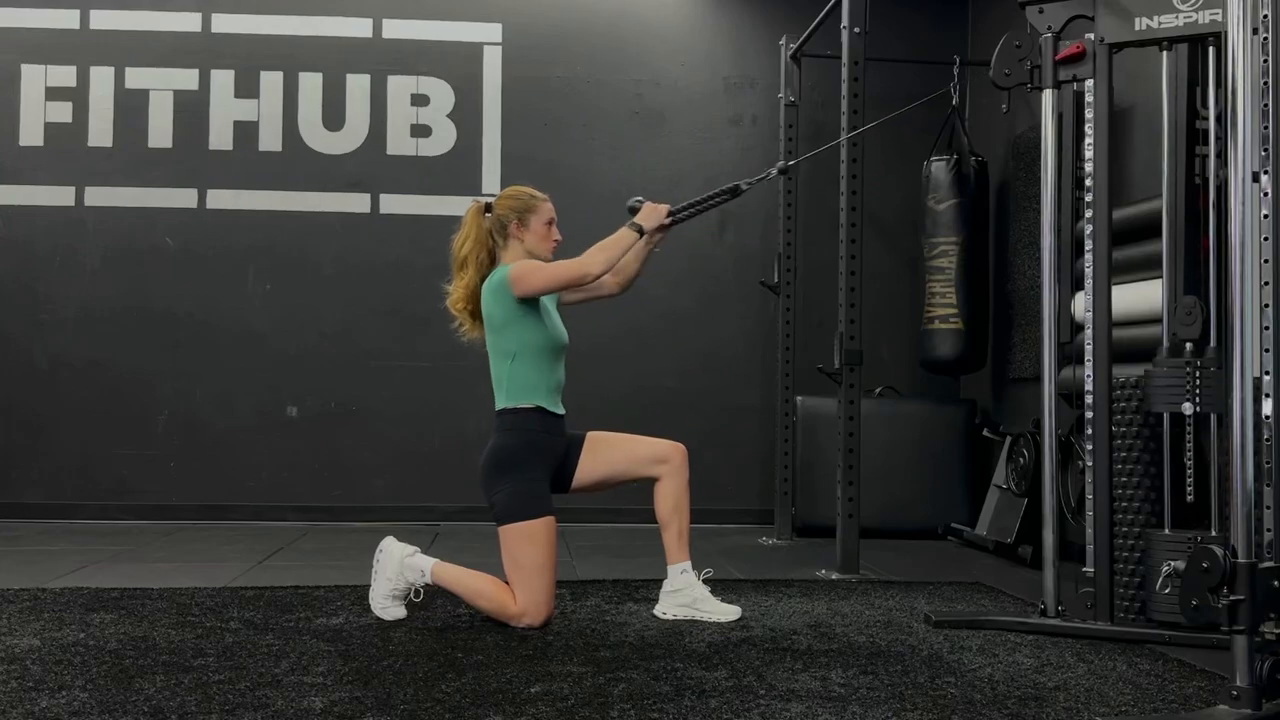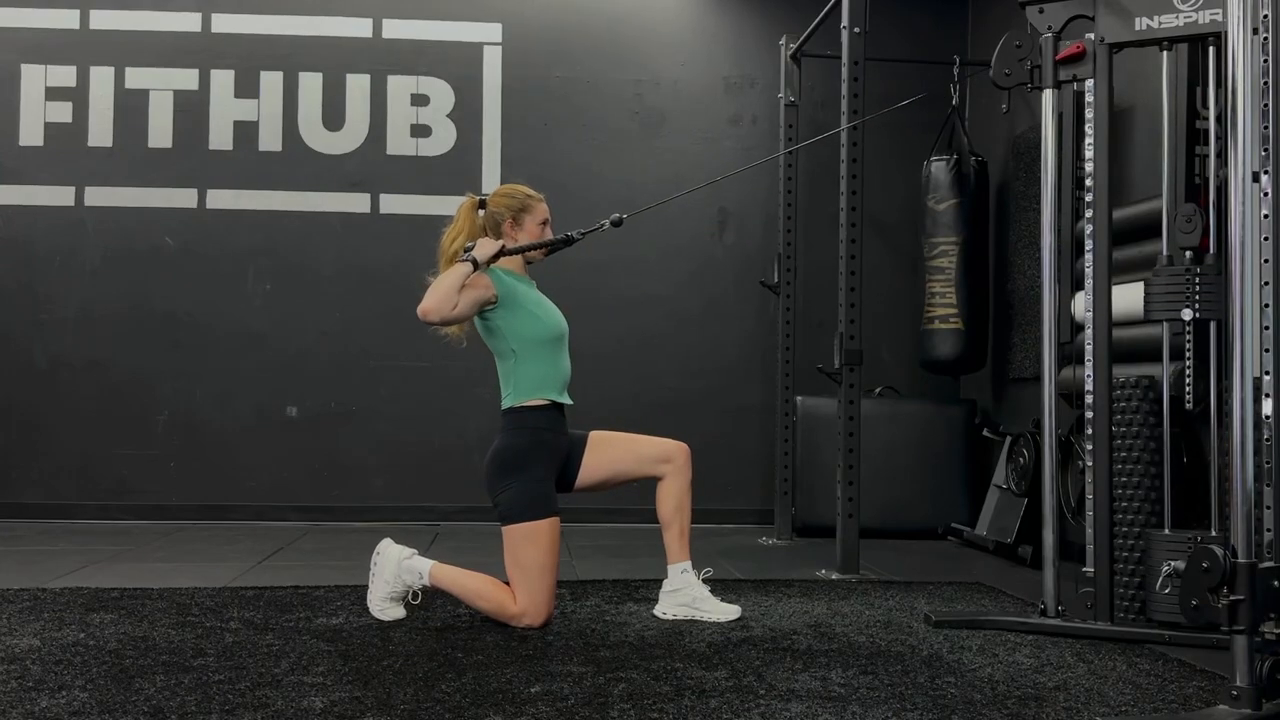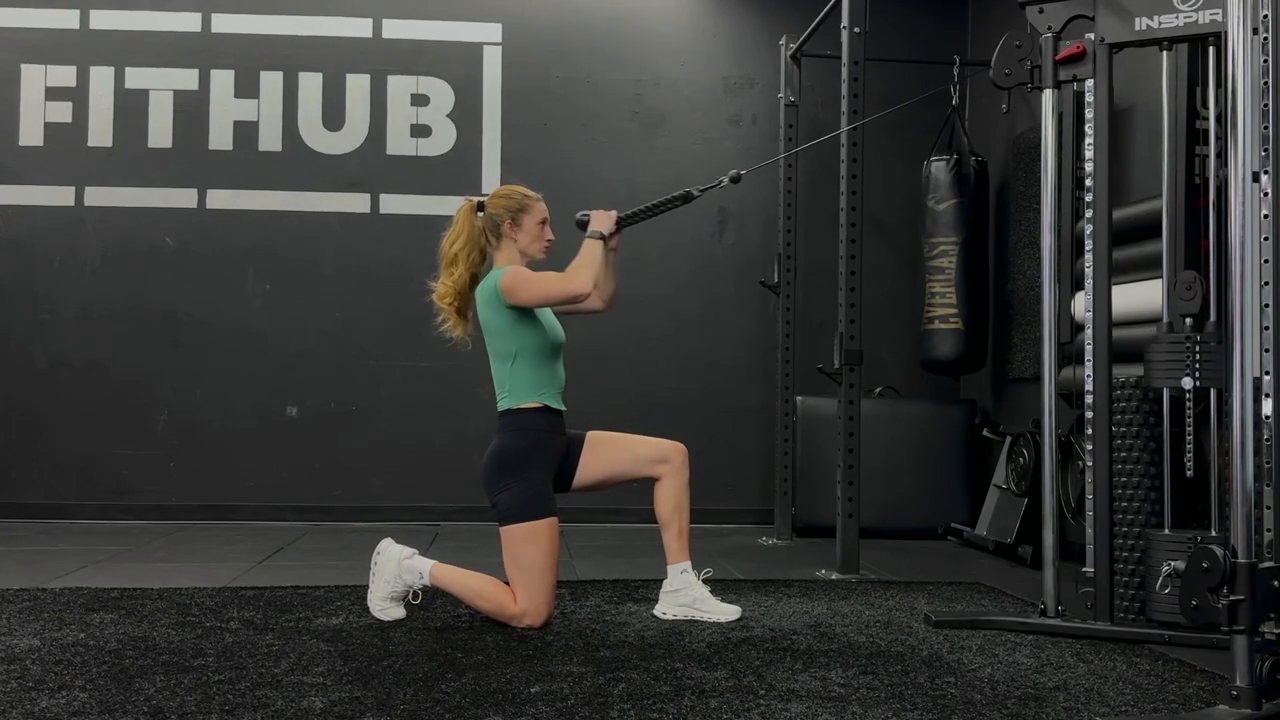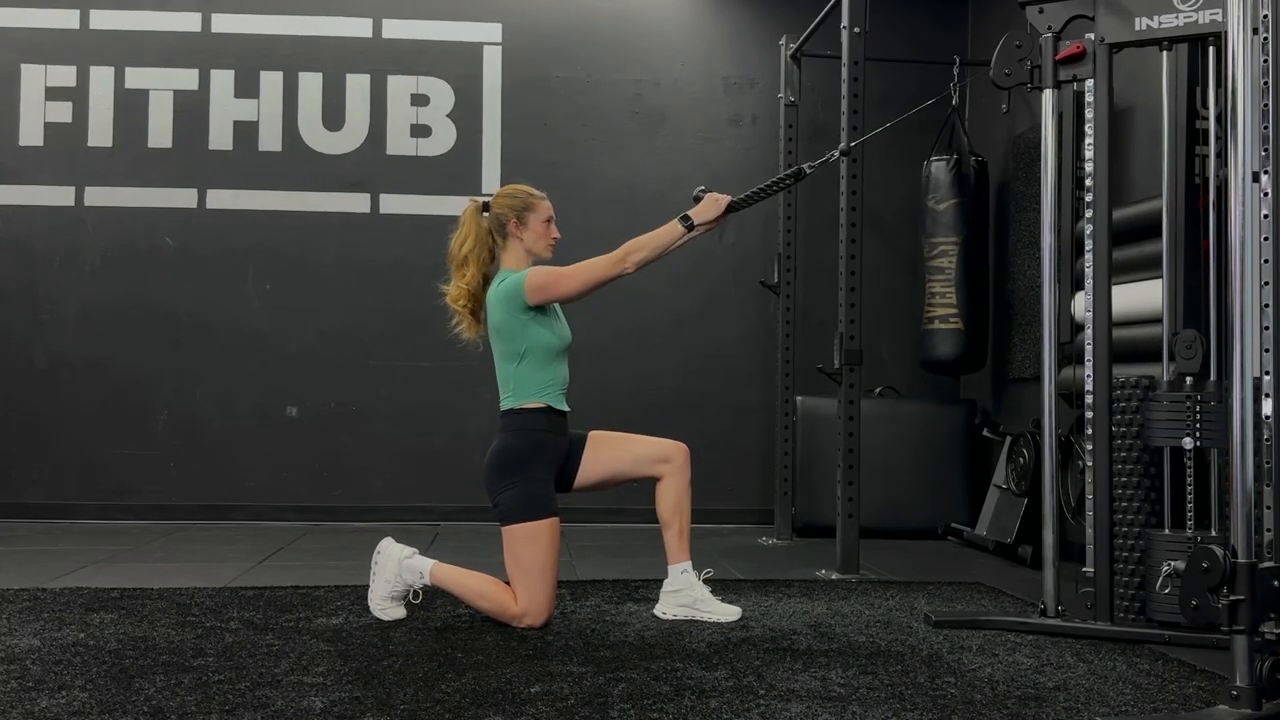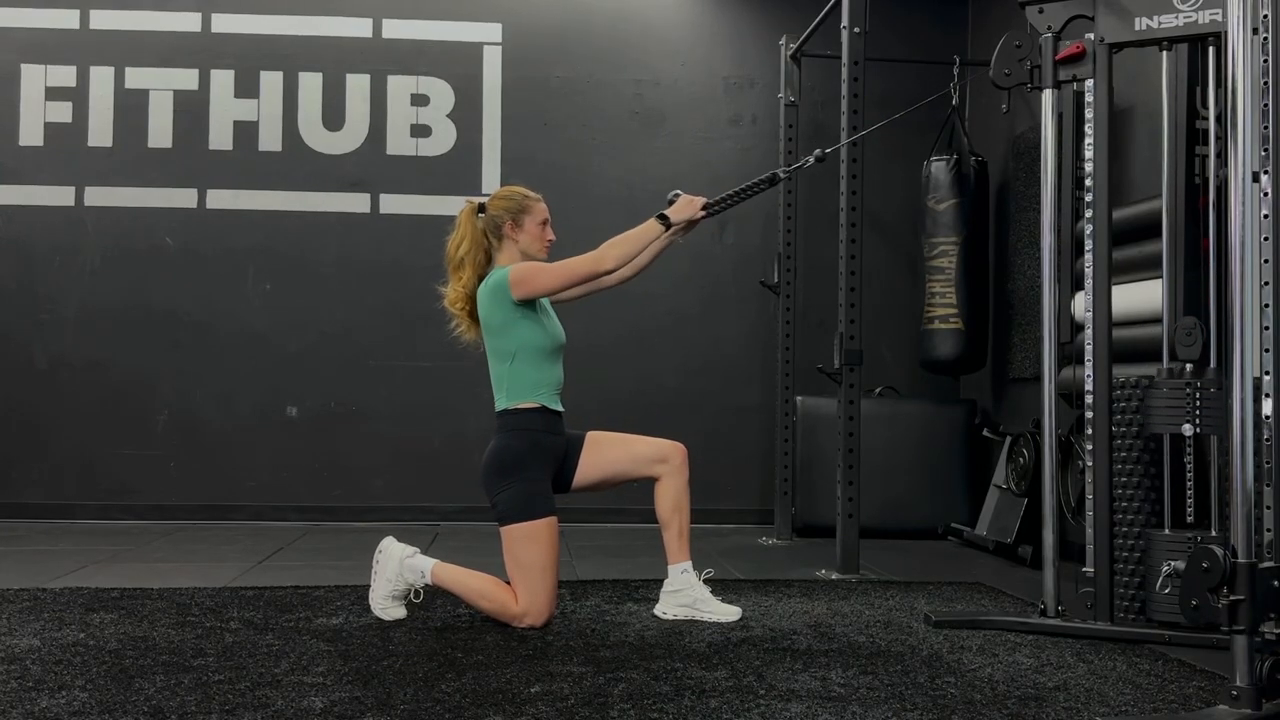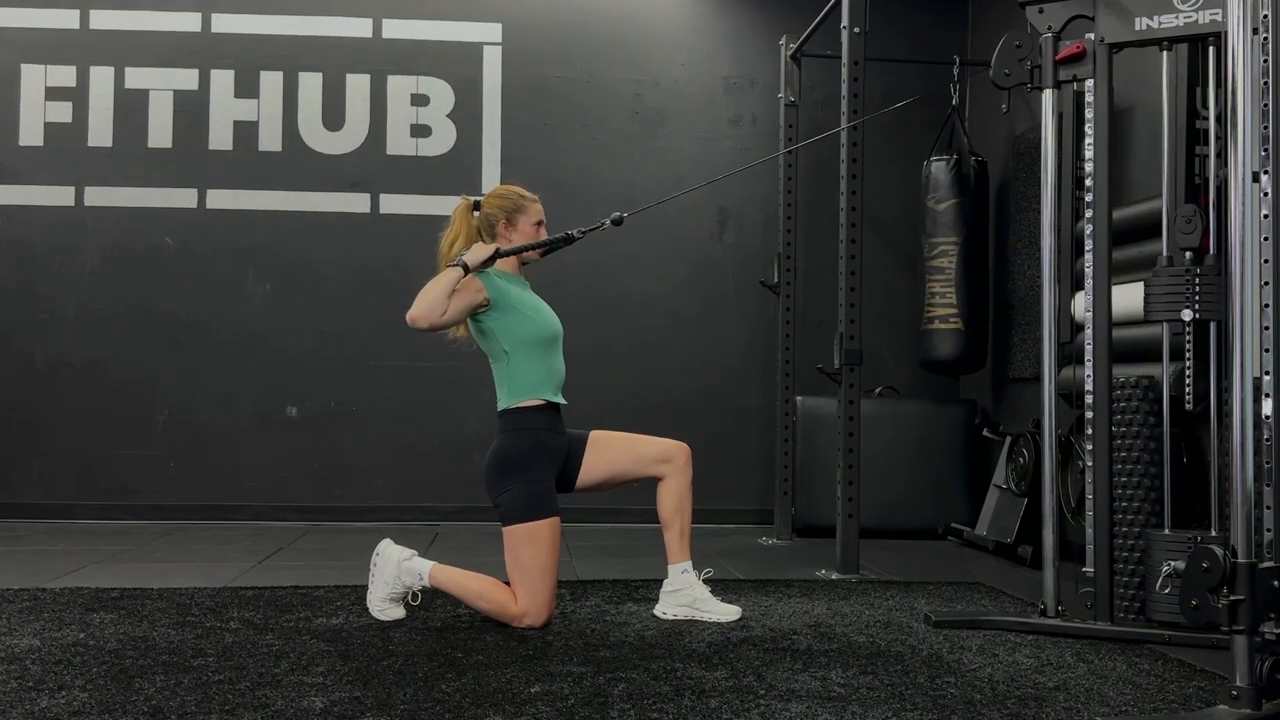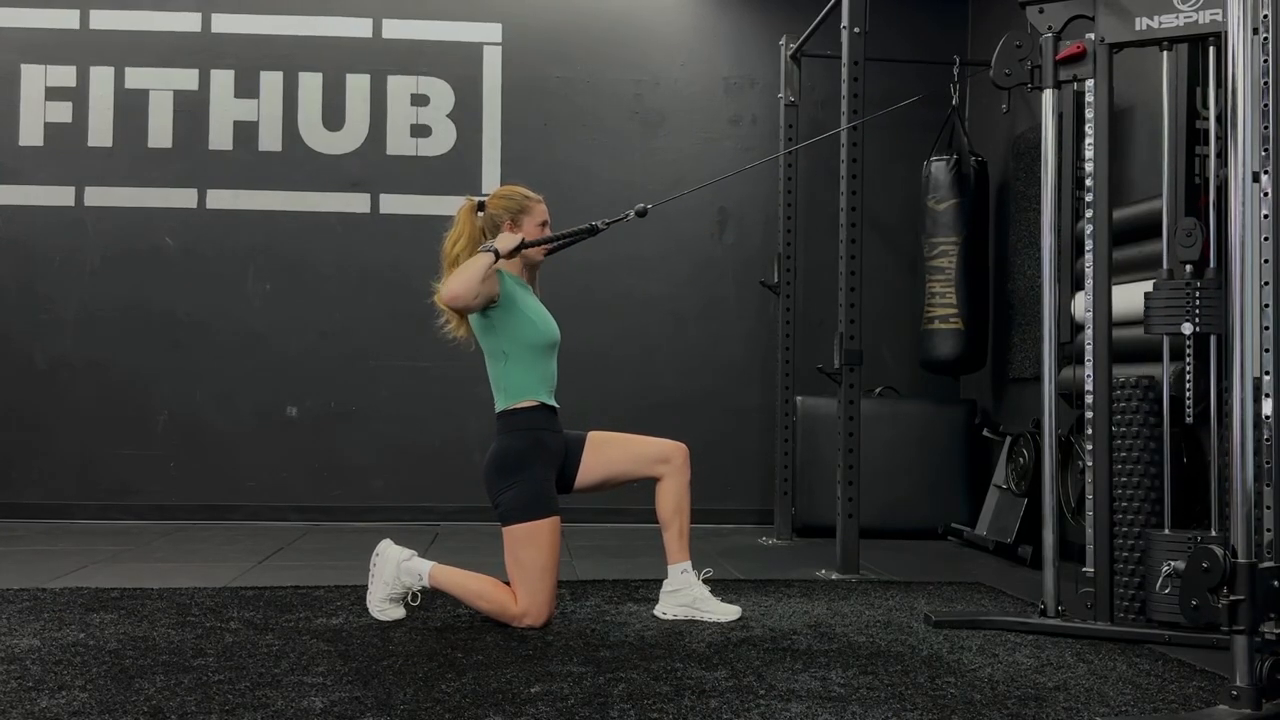
dt=0.7s
person 1, frame 1
left shoulder: (538, 287)
right shoulder: (507, 280)
left elbow: (613, 283)
right elbow: (588, 268)
left wrist: (650, 234)
right wrist: (638, 224)
left hip: (552, 443)
right hip: (517, 451)
left knee: (671, 457)
right knee: (530, 613)
left ankle: (680, 590)
right ankle: (412, 565)
person 1, frame 2
left shoulder: (518, 283)
right shoulder: (489, 283)
right elbow: (431, 310)
right wrist: (474, 258)
left hip: (554, 440)
right hip: (522, 449)
left knee: (674, 457)
right knee: (529, 613)
left ankle: (680, 590)
right ankle: (409, 568)
person 1, frame 3
left shoulder: (522, 286)
right shoulder: (504, 282)
left elbow: (599, 299)
right elbow: (579, 287)
left wrist: (606, 245)
right wrist: (594, 232)
left hip: (551, 442)
right hip: (520, 450)
left knee: (671, 457)
right knee: (530, 613)
left ankle: (680, 590)
right ankle: (410, 567)
person 1, frame 4
left shoulder: (528, 285)
right shoulder: (517, 287)
left elbow: (620, 264)
right elbow: (622, 261)
left wrist: (695, 226)
right wrist: (692, 218)
left hip: (553, 442)
right hip: (523, 451)
left knee: (673, 457)
right knee: (531, 613)
left ankle: (681, 590)
right ankle: (411, 567)
person 1, frame 5
left shoulder: (529, 288)
right shoulder: (505, 282)
left elbow: (611, 275)
right elbow: (600, 262)
left wrist: (675, 228)
right wrist: (668, 217)
left hip: (551, 443)
right hip: (519, 451)
left knee: (670, 456)
right knee: (531, 613)
left ankle: (680, 590)
right ankle: (412, 566)
person 1, frame 6
left shoulder: (514, 284)
right shoulder: (482, 285)
right elbow: (420, 317)
right wrist: (465, 262)
left hip: (553, 440)
right hip: (522, 448)
left knee: (675, 457)
right knee: (530, 614)
left ankle: (681, 591)
right ankle: (409, 569)
person 1, frame 7
left shoulder: (515, 285)
right shoulder: (490, 282)
right elbow: (450, 295)
left wrist: (530, 267)
right wrist: (492, 249)
left hip: (551, 441)
right hip: (520, 449)
left knee: (673, 458)
right knee: (530, 614)
left ankle: (680, 590)
right ankle: (408, 569)
